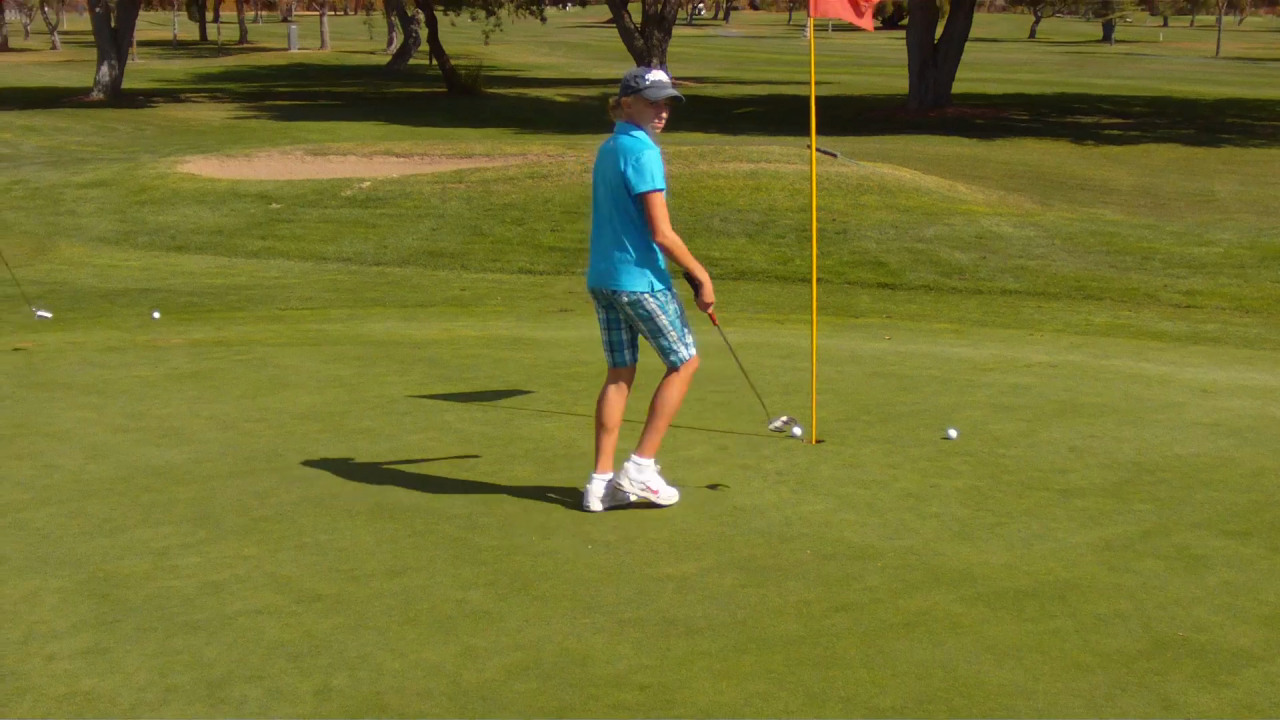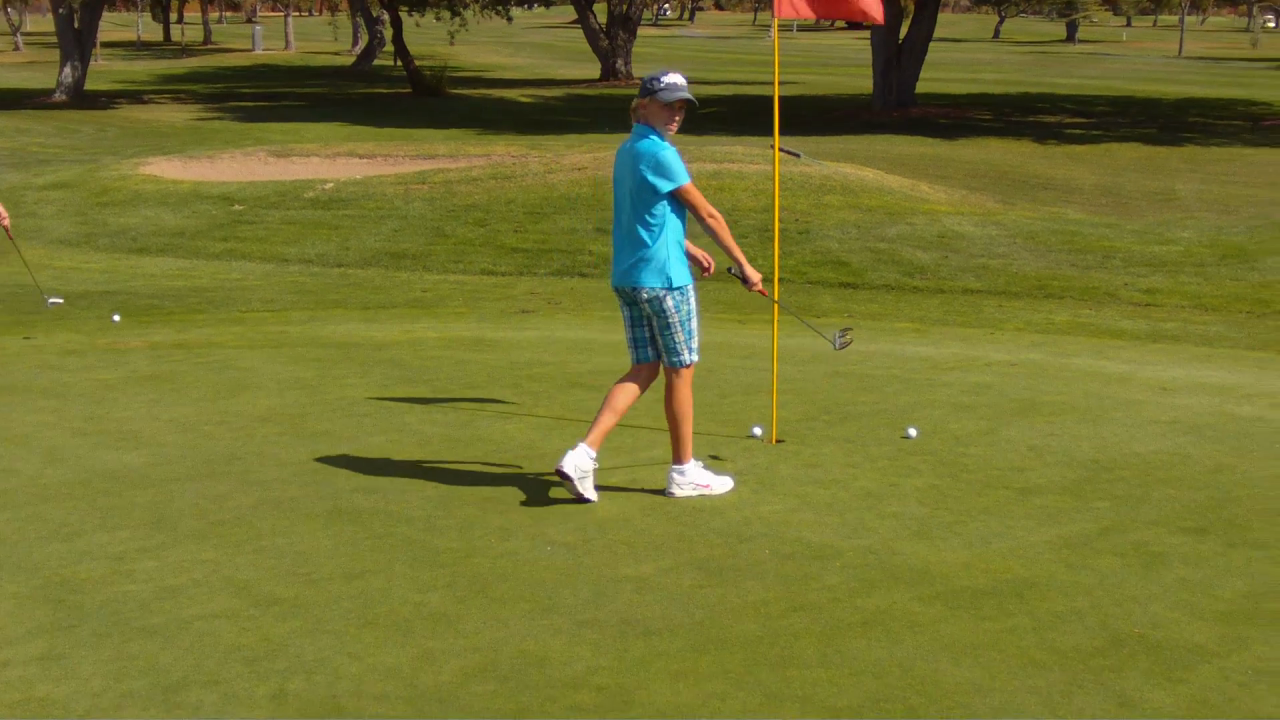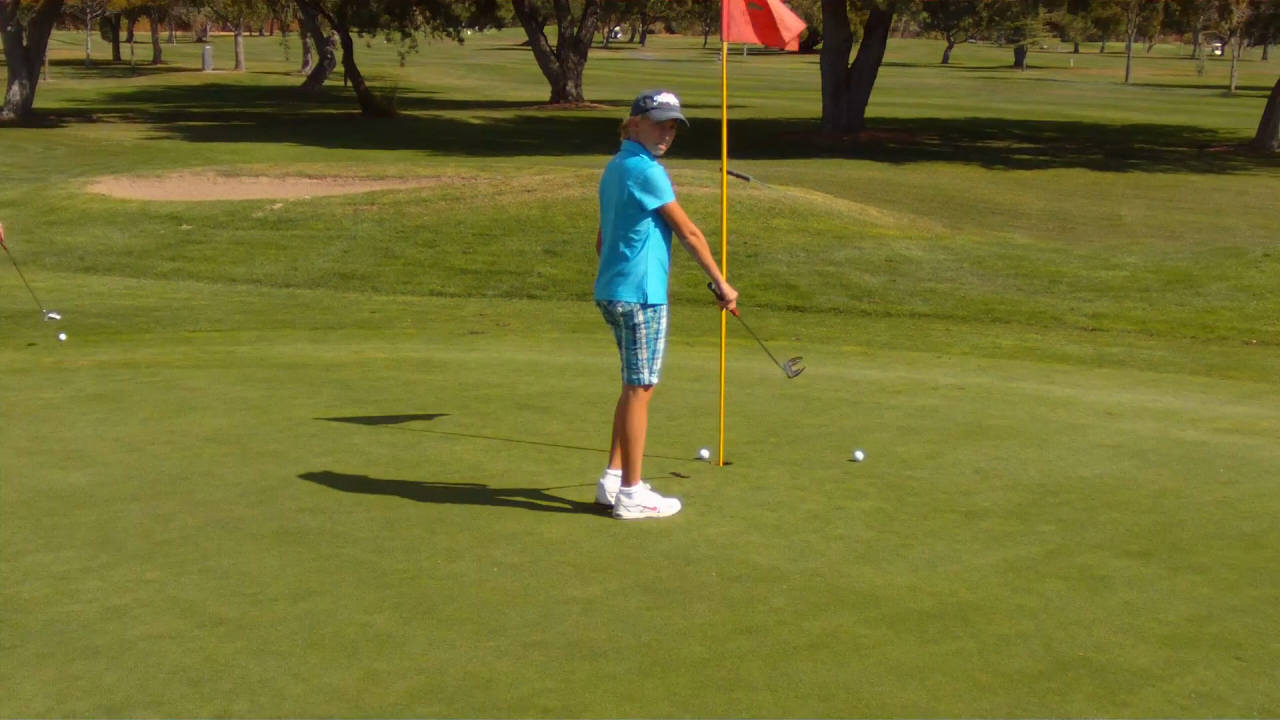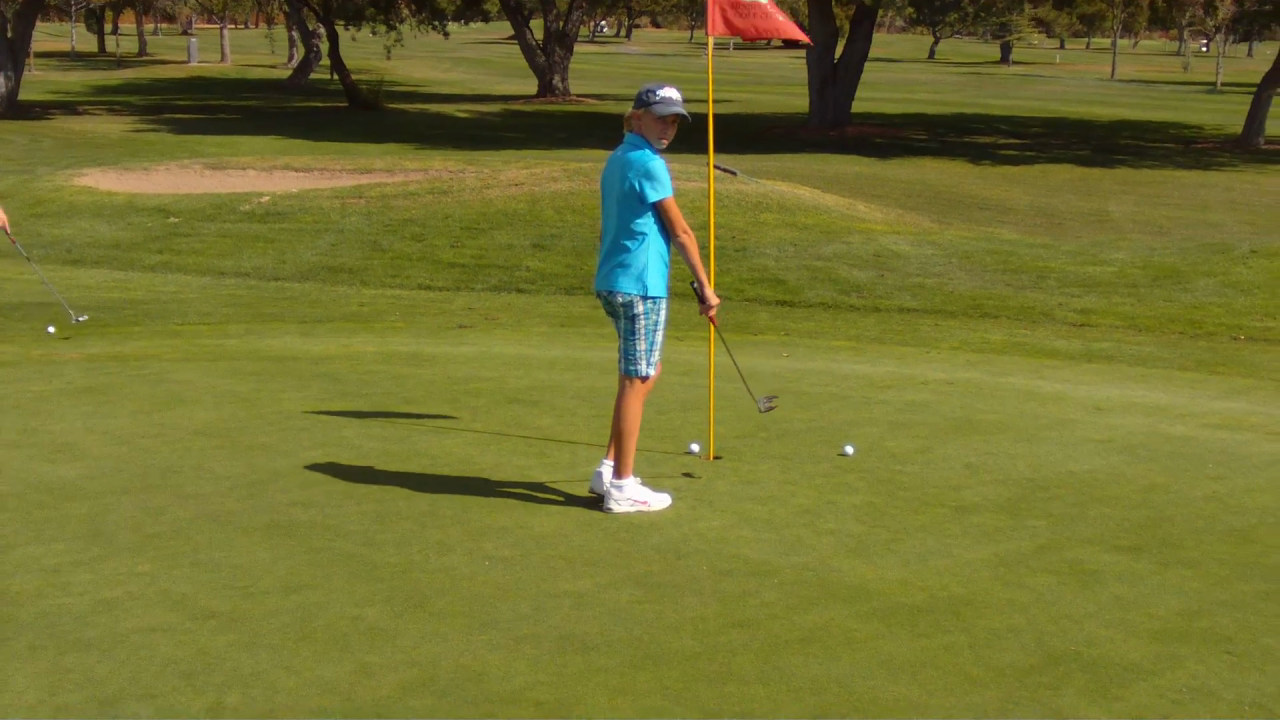
dt=0.4s
person 1, frame 1
left shoulder: (608, 149)
right shoulder: (642, 152)
right elbow: (661, 232)
right wrist: (702, 279)
left hip: (604, 278)
right hip: (641, 280)
left knee: (620, 375)
right knee: (683, 363)
left ankle: (602, 481)
right ankle: (640, 464)
person 1, frame 2
left shoulder: (628, 150)
right shoulder: (658, 153)
right elbow: (707, 214)
left wrist: (689, 248)
right wrist: (744, 265)
left hip: (629, 276)
right hip: (664, 277)
left knee: (643, 369)
right knee: (680, 371)
left ankle: (583, 453)
right ankle: (683, 470)
person 1, frame 3
left shoulder: (615, 167)
right shoulder: (645, 170)
right elbow: (689, 233)
right wrist: (721, 283)
left hip: (612, 291)
right hip: (641, 294)
left knee: (638, 385)
right knee: (639, 389)
left ankle: (613, 478)
right ankle: (631, 493)
person 1, frame 4
left shoulder: (618, 159)
right shoulder: (648, 163)
right elbow: (680, 232)
right wrist: (705, 286)
left hip: (613, 283)
right hip: (640, 286)
left knee: (643, 375)
right knee: (636, 382)
left ankle: (609, 470)
right ankle: (622, 487)
